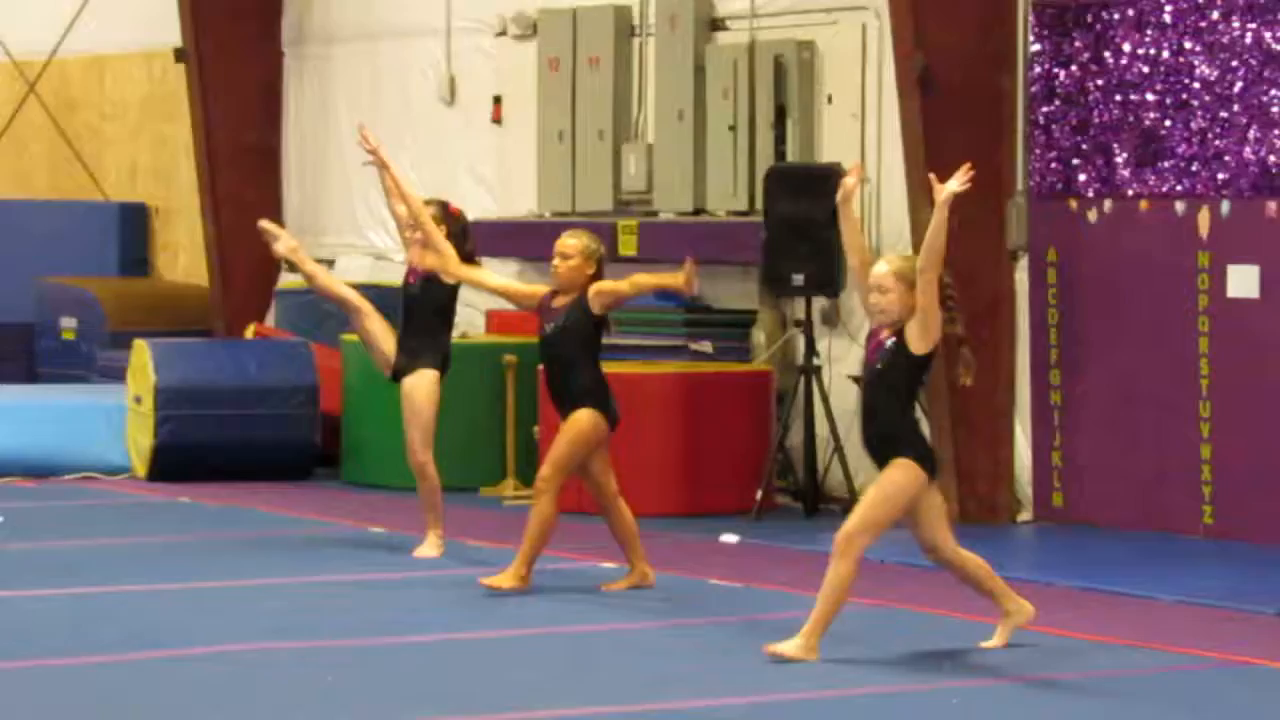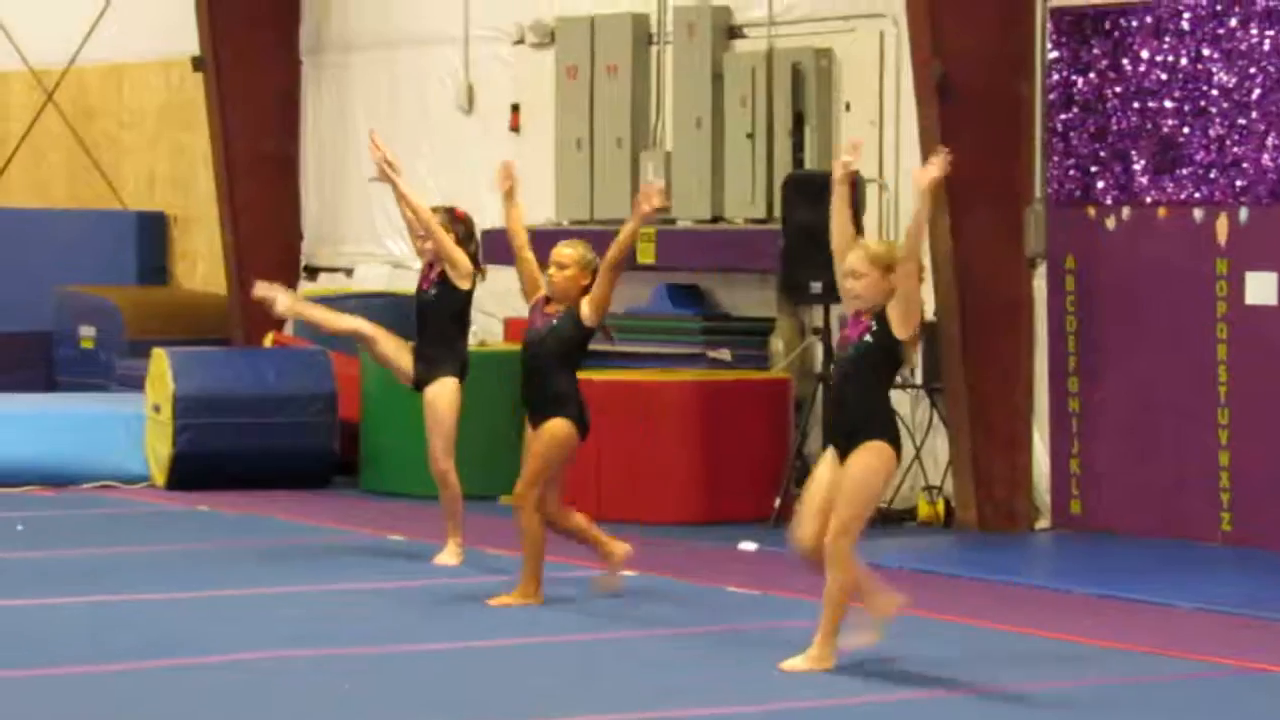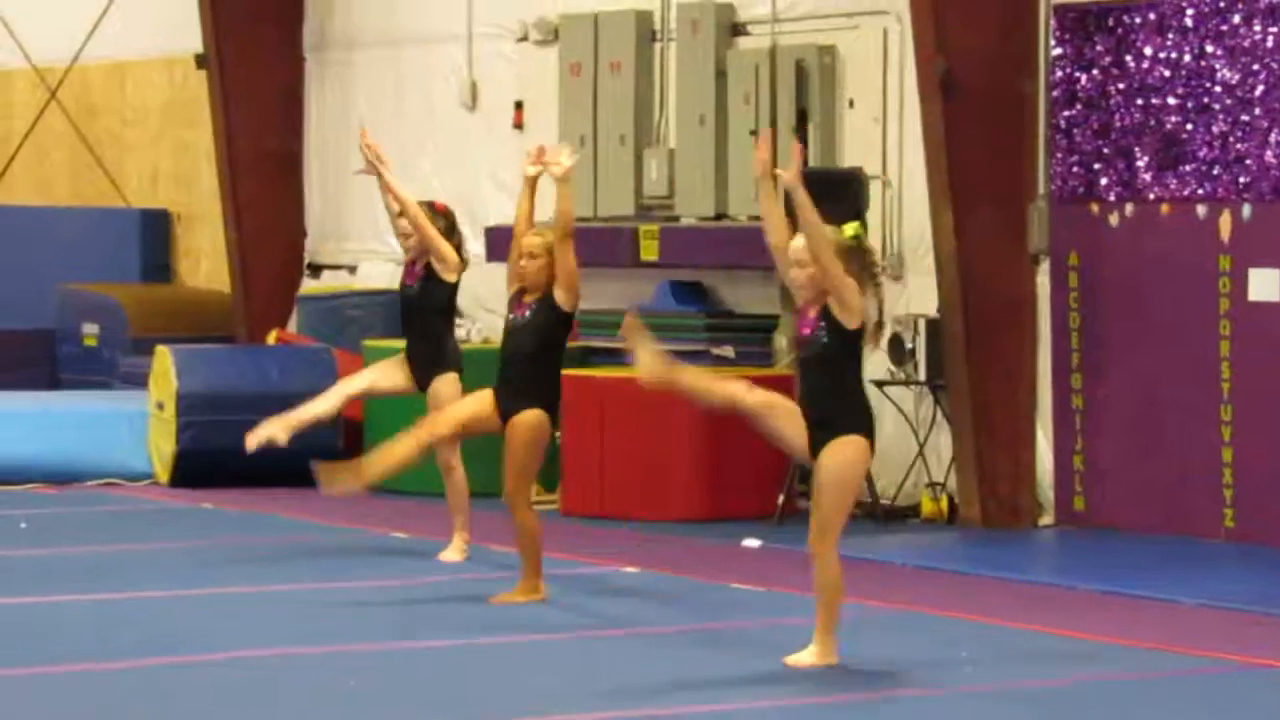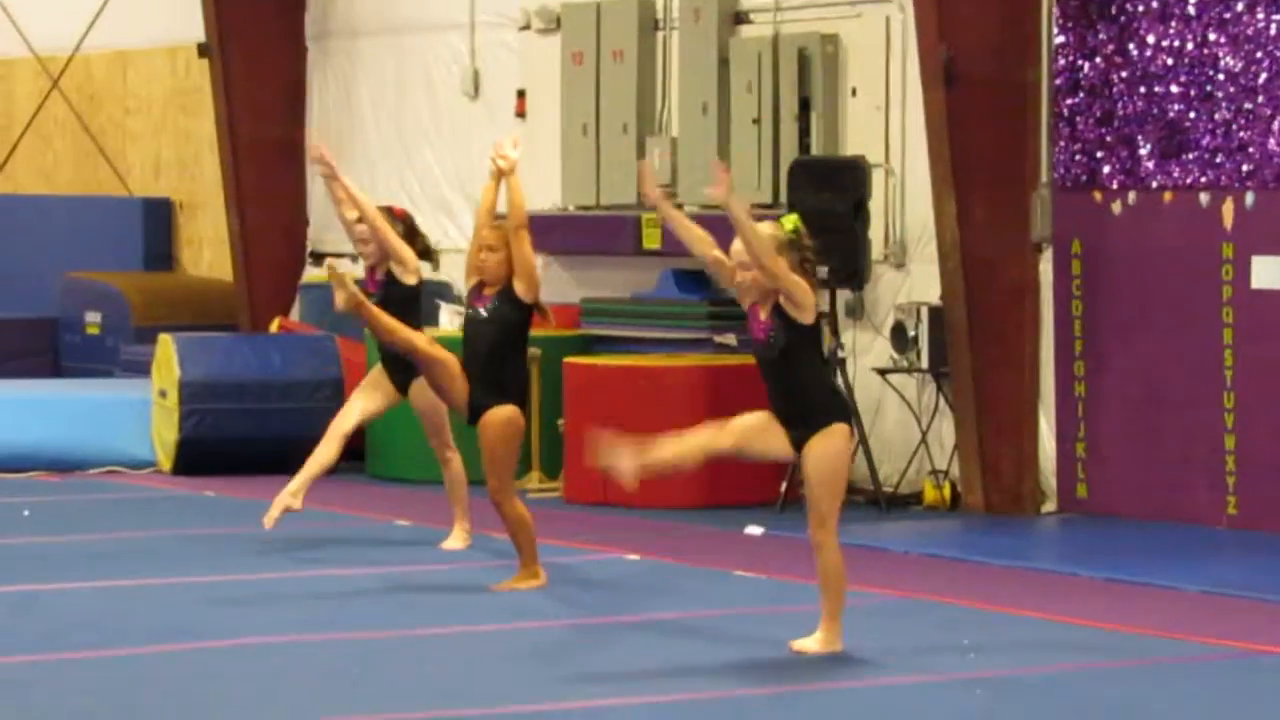
dt=0.2s
person 1, frame 1
left shoulder: (920, 333)
right shoulder: (881, 329)
left elbow: (928, 267)
right elbow: (856, 262)
left wrist: (942, 208)
right wrist: (847, 206)
left hip: (908, 458)
right hip: (891, 457)
left knee: (848, 540)
right knee: (941, 548)
left ankle: (809, 640)
right ankle: (1014, 606)
person 1, frame 2
left shoulder: (898, 316)
right shoulder: (856, 314)
left elbow: (912, 251)
right elbow: (839, 245)
left wrist: (922, 195)
right wrist: (841, 185)
left hip: (874, 443)
right hip: (841, 444)
left knee: (836, 543)
right knee: (808, 540)
left ankle: (823, 650)
right ankle: (878, 601)
person 1, frame 3
left shoulder: (845, 301)
right shoulder: (808, 304)
left elbow: (824, 249)
right elbow: (781, 241)
left wrist: (796, 190)
right wrist: (766, 185)
left hip: (846, 431)
right hip: (807, 427)
left knee: (822, 543)
right knee: (738, 394)
left ankle: (825, 646)
person 1, frame 4
left shoulder: (796, 299)
right shoulder: (750, 300)
left elbow: (774, 260)
right elbow: (700, 245)
left wrist: (736, 212)
right wrist: (659, 202)
left hip: (826, 422)
right hip: (784, 422)
left knee: (821, 532)
right knee: (721, 436)
left ankle: (830, 632)
person 2, frame 1
left shoulder: (595, 298)
right shoulder: (549, 298)
left elbow: (635, 283)
right elbow: (492, 282)
left wrist: (676, 281)
right wrist: (454, 266)
left hip: (592, 407)
right hip: (568, 407)
left knee: (547, 481)
right knee: (604, 493)
left ankle: (520, 572)
right ankle: (640, 568)
person 2, frame 2
left shoulder: (586, 310)
right shoulder: (539, 303)
left elbow: (612, 261)
right elbow: (520, 244)
left wrist: (638, 219)
right wrist: (509, 199)
left hip: (562, 416)
right hip: (537, 413)
left knee: (527, 496)
right knee: (545, 505)
left ankle: (530, 588)
right ankle: (610, 549)
person 2, frame 3
left shoulder: (562, 300)
right shoulder: (517, 294)
left elbow: (564, 236)
right elbow: (519, 231)
left wrist: (563, 182)
right wrist: (528, 182)
left hip: (535, 406)
right hip: (500, 397)
left knee: (516, 496)
right knee: (431, 429)
left ankle: (532, 585)
right ankle: (359, 474)
person 2, frame 4
left shoulder: (521, 292)
right shoulder: (476, 287)
left elbow: (519, 228)
right elbow: (482, 224)
left wrist: (512, 175)
right wrist: (492, 179)
left hip: (503, 401)
right hip: (467, 387)
left knee: (501, 492)
right knee: (419, 343)
left ankle: (532, 571)
right ankle: (356, 303)
person 3, frame 1
right shoulder: (419, 261)
left elbow: (417, 211)
right elbow: (399, 210)
left wrist: (387, 166)
right wrist: (380, 168)
left hip: (425, 363)
right hip: (398, 355)
left knee: (418, 455)
right knee: (355, 302)
left ankle: (434, 535)
person 3, frame 2
left shoulder: (461, 269)
right shoulder: (430, 268)
left elbow: (429, 220)
right elbow: (411, 218)
left wrist: (396, 177)
right wrist: (391, 179)
left hip: (444, 371)
right hip: (416, 361)
left knee: (441, 461)
right knee: (363, 329)
left ankle: (455, 542)
person 3, frame 3
left shoulder: (447, 262)
right shoulder: (414, 262)
left elbow: (418, 216)
right elbow: (397, 215)
left wrist: (384, 172)
right wrist: (380, 171)
left hip: (440, 367)
right hip: (411, 363)
left knee: (447, 457)
right knee: (348, 388)
left ankle: (460, 539)
person 3, frame 4
left shoulder: (404, 266)
right shoulder: (372, 267)
left elbow: (376, 222)
right elbow: (352, 220)
left wrist: (339, 176)
right wrist: (332, 180)
left hip: (419, 368)
right hip: (389, 368)
left knee: (444, 451)
right knee: (341, 425)
left ankle: (462, 527)
right ankle: (293, 493)
